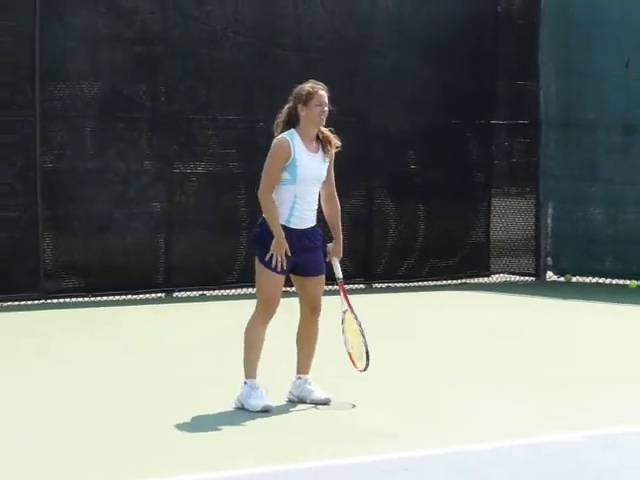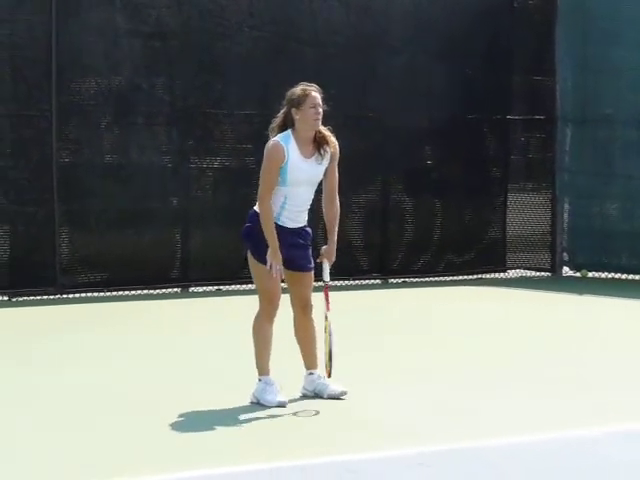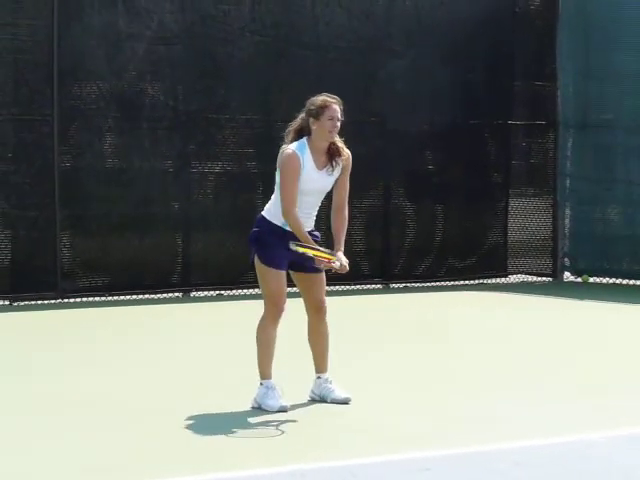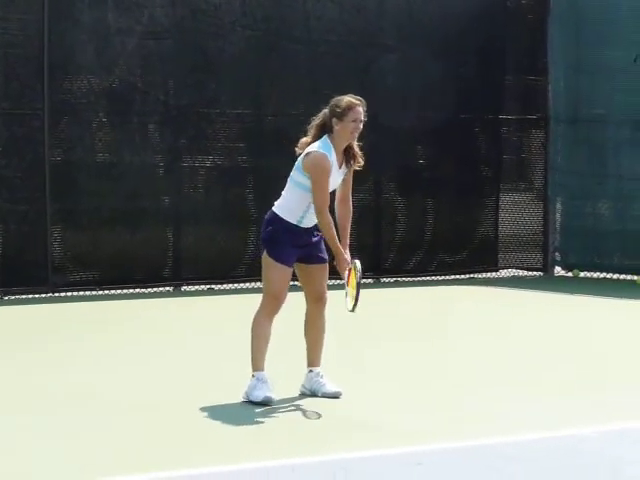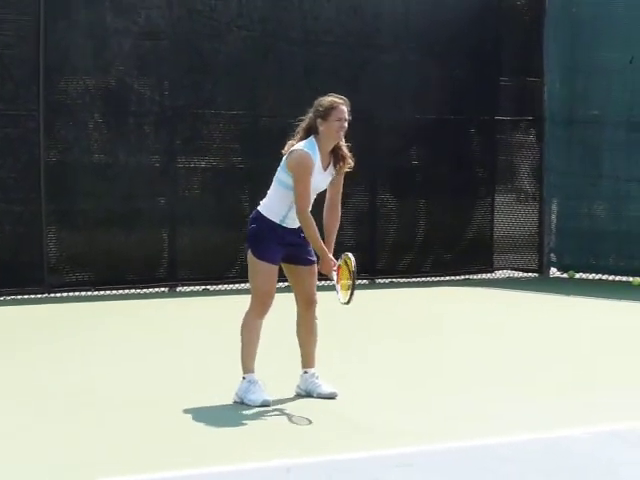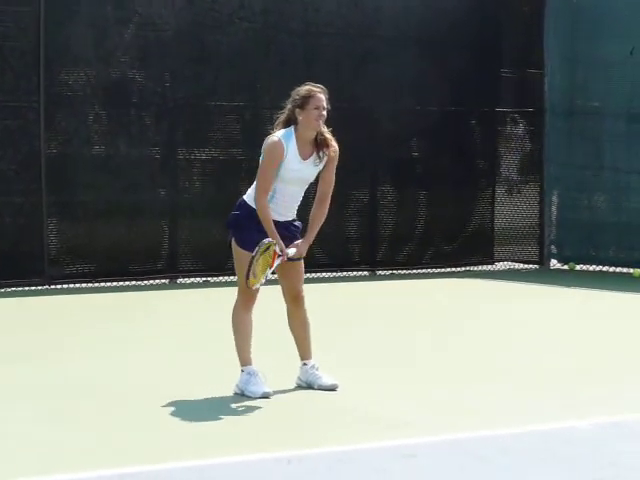
dt=0.5s
person 1, frame 1
left shoulder: (328, 146)
right shoulder: (284, 143)
left elbow: (329, 197)
right elbow: (264, 193)
left wrist: (337, 238)
right wrist: (279, 236)
left hip: (309, 235)
right hip: (277, 235)
left knee: (312, 309)
right knee: (266, 309)
left ankle: (301, 383)
right ankle: (249, 387)
person 1, frame 2
left shoulder: (330, 147)
right shoulder: (278, 147)
left elbow: (331, 197)
right elbow: (264, 200)
left wrist: (332, 241)
right wrist: (273, 247)
left hip: (299, 232)
right hip: (266, 230)
left knee: (304, 306)
right knee: (269, 306)
left ankle: (313, 377)
right ankle: (264, 383)
person 1, frame 3
left shoulder: (342, 157)
right shoulder: (292, 156)
left elbow: (339, 207)
right elbow: (288, 211)
left wrist: (338, 249)
right wrist: (315, 249)
left hip: (306, 234)
right hip: (272, 233)
left knee: (319, 309)
right knee: (274, 309)
left ankle: (322, 381)
right ankle: (266, 387)
person 1, frame 4
left shoulder: (350, 155)
right shoulder: (319, 156)
left elbow: (343, 202)
right elbow: (323, 211)
left wrist: (346, 247)
right wrist: (339, 253)
left hip: (309, 231)
right hip: (282, 228)
left knee: (318, 302)
right knee: (272, 303)
left ankle: (313, 375)
right ankle: (257, 379)
person 1, frame 5
left shoulder: (341, 158)
right shoulder: (302, 155)
left elbow: (333, 206)
right elbow: (303, 211)
left wrist: (329, 250)
right wrist: (323, 254)
left hip: (297, 232)
right hip: (267, 228)
left knee: (309, 303)
right knee: (261, 303)
left ankle: (308, 376)
right ankle: (248, 382)
person 1, frame 6
left shoulder: (329, 149)
right shoulder: (277, 143)
left elbow: (323, 198)
right elbow: (260, 198)
left wrist: (306, 240)
right wrist: (275, 241)
left hip: (287, 224)
right hip: (251, 219)
left knee: (296, 297)
right knee: (247, 295)
left ankle: (307, 368)
right ankle: (247, 374)
